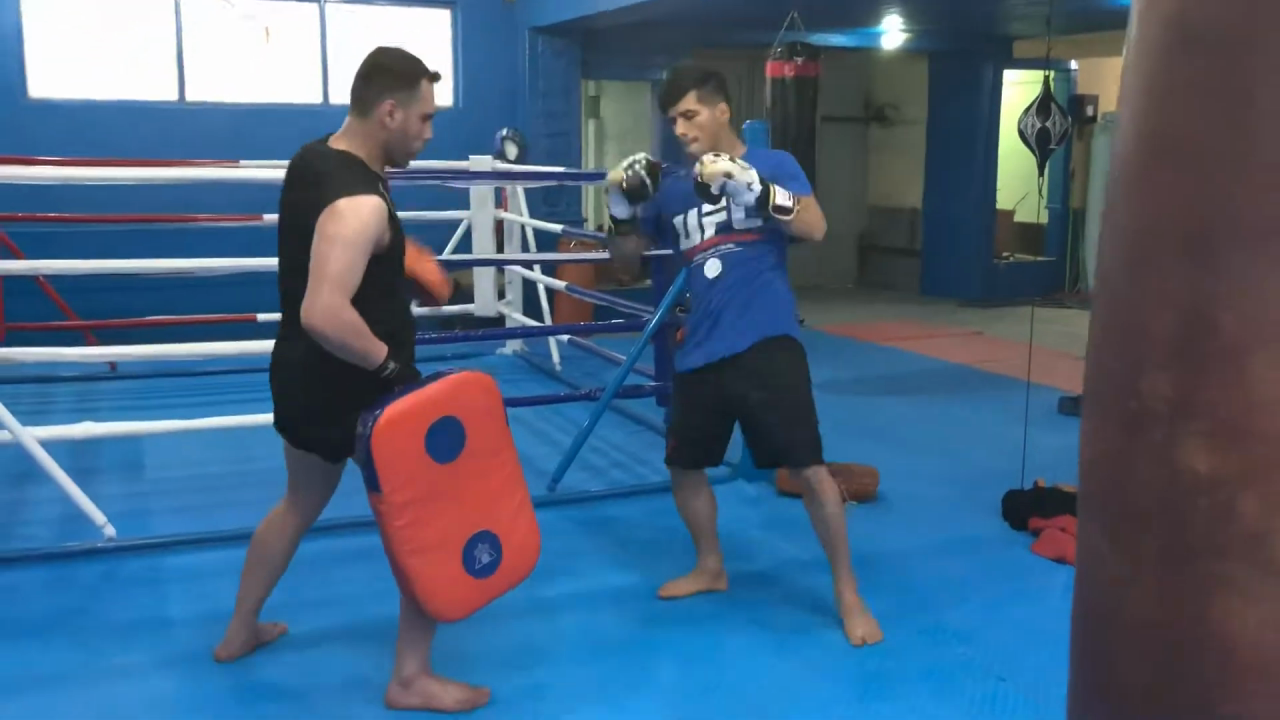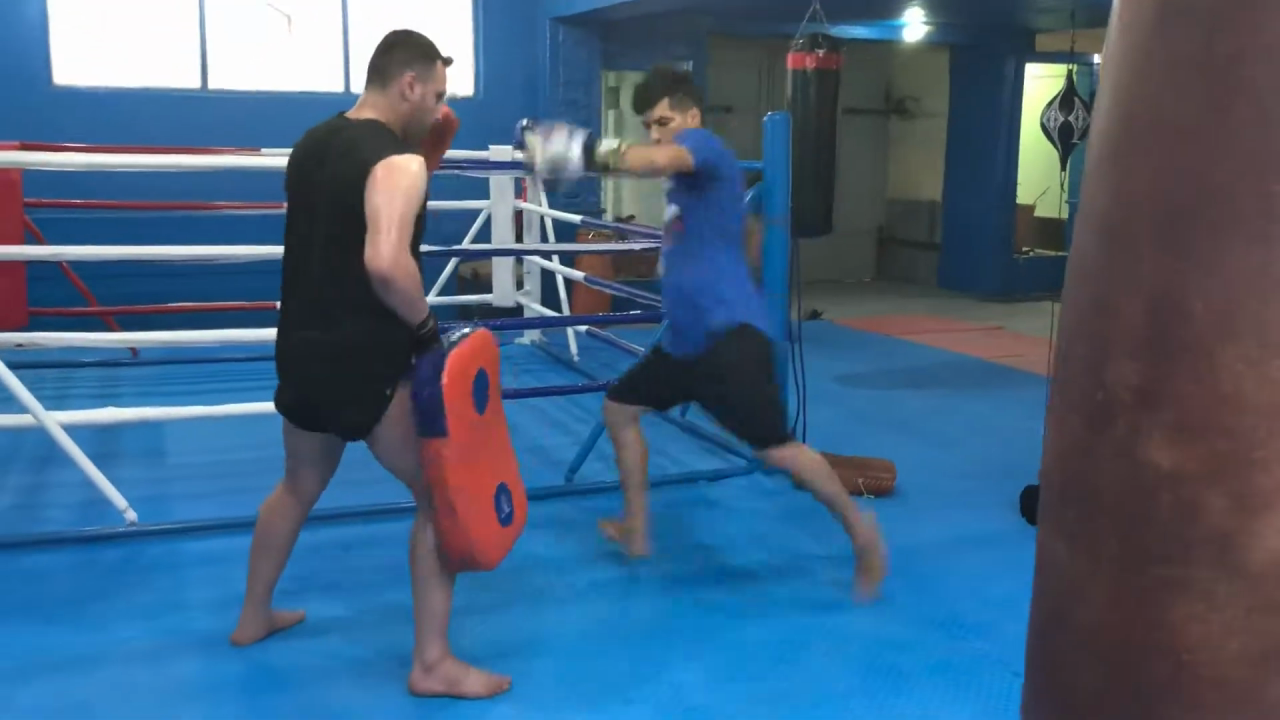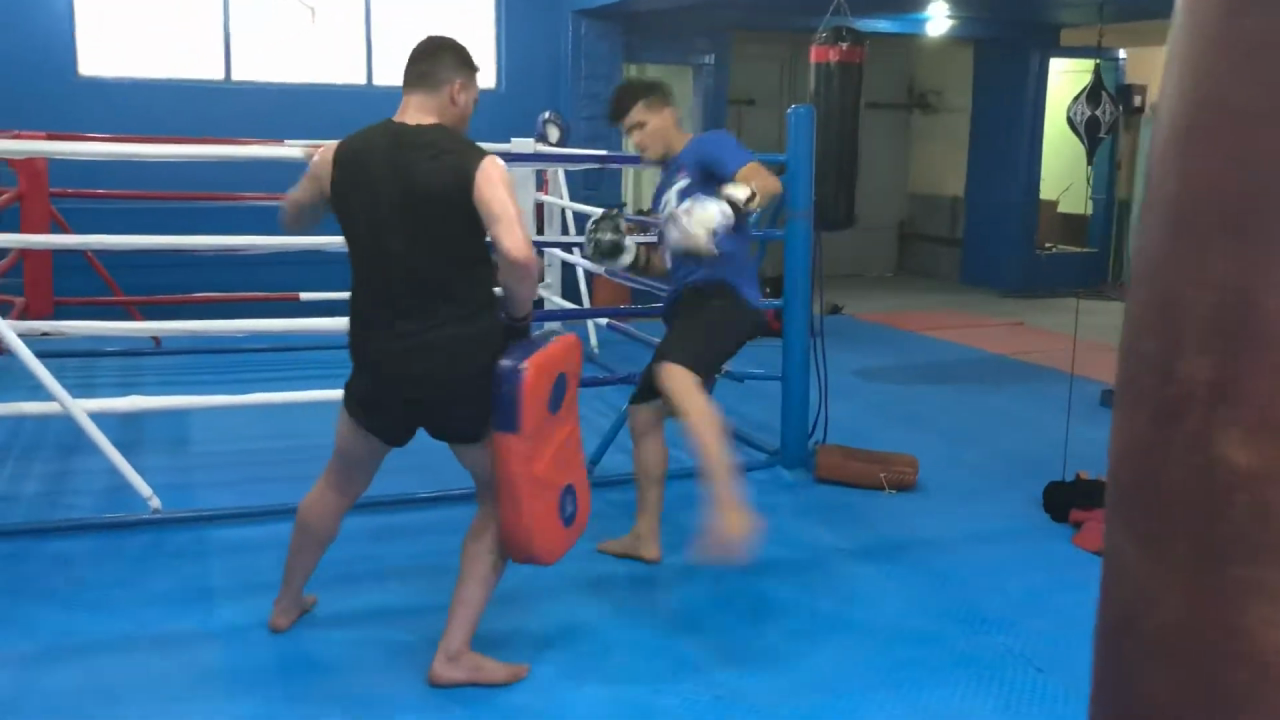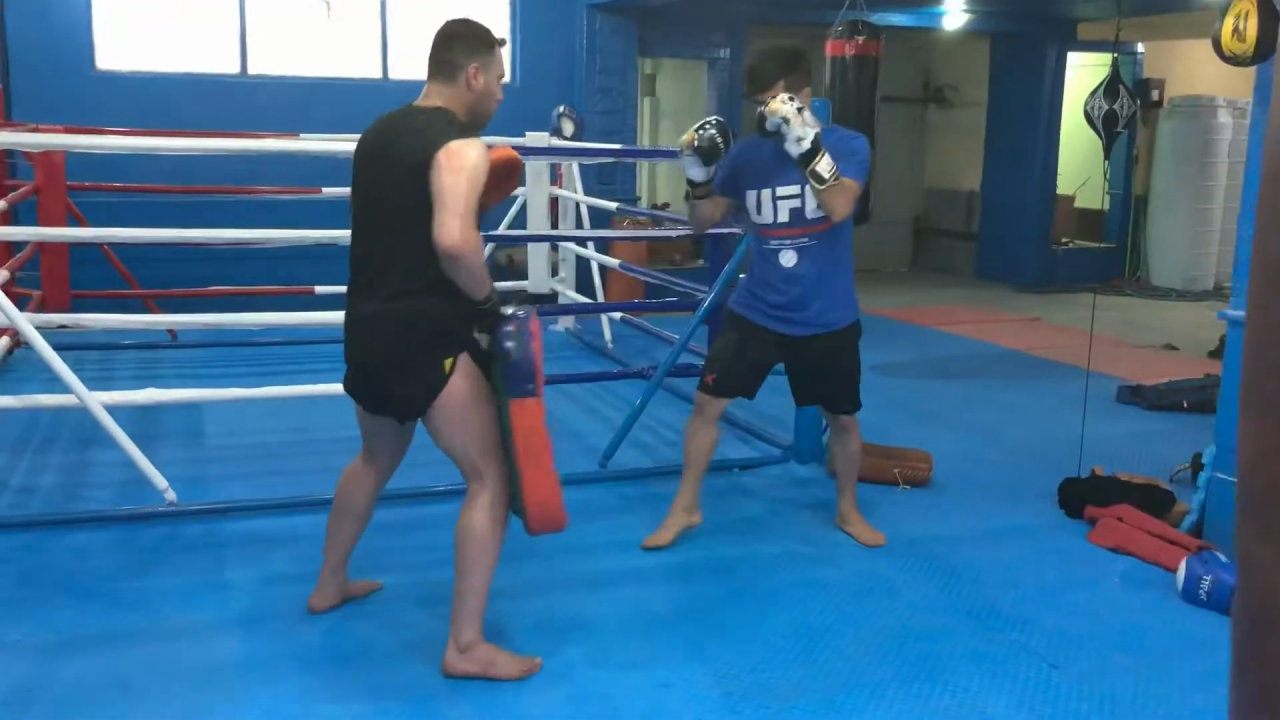
dt=0.4s
person 1, frame 1
left shoulder: (313, 159)
right shoulder: (356, 202)
right elbow: (324, 314)
left wrist: (392, 261)
right wrist: (391, 366)
left hip: (301, 378)
right hip: (352, 384)
left knee: (302, 503)
left ankle: (239, 631)
right ankle: (411, 680)
person 1, frame 2
left shoulder: (313, 143)
right shoulder: (399, 162)
right elbow: (385, 262)
right wrist: (425, 325)
left hip: (301, 350)
right hip: (366, 361)
left knee: (298, 488)
left ankle: (253, 617)
right ankle: (433, 665)
person 1, frame 3
left shoulder: (341, 154)
right shoulder: (478, 165)
left elbow: (291, 217)
right elbow: (518, 254)
right wrist: (521, 315)
left hip: (380, 361)
right hip: (465, 359)
left knee: (339, 485)
right knee: (504, 496)
left ankle: (286, 603)
right ankle: (454, 654)
person 1, frame 4
left shoulder: (376, 135)
right shoulder: (461, 146)
right elbow: (453, 241)
right wrist: (485, 298)
left hip: (368, 329)
right hip: (430, 336)
left knee: (376, 459)
right knee: (489, 479)
left ankle: (330, 583)
right ankle: (467, 645)
person 2, frame 1
left shoulder: (773, 164)
right shoulder: (672, 186)
left elbow: (815, 228)
right elbow: (625, 254)
left wrist: (750, 185)
right wrist: (624, 209)
left hip: (766, 342)
right hip: (700, 353)
left knee: (808, 468)
right knee: (686, 468)
left ankle: (847, 592)
right ankle: (709, 567)
person 2, frame 2
left shoulder: (703, 146)
right shoulder: (691, 175)
left elbow: (652, 159)
left wrist: (580, 150)
left hip: (727, 331)
right hip: (684, 336)
left knee: (775, 449)
right knee: (619, 408)
left ankle: (858, 530)
right ankle: (635, 526)
person 2, frame 3
left shoulder: (710, 147)
right shoulder: (670, 183)
left elbow: (769, 184)
left wrist: (720, 210)
right wrist: (626, 254)
left hip: (719, 294)
right hip: (693, 302)
left knee: (673, 377)
right knee: (644, 414)
left ankle: (729, 505)
right ankle: (644, 533)
person 2, frame 4
left shoulder: (849, 145)
right shoulder: (747, 152)
left elbow: (839, 208)
right elbow: (704, 223)
left wrist: (804, 140)
right wrist: (699, 173)
left hip: (828, 318)
right hip: (756, 312)
left knee: (844, 417)
right knee: (708, 402)
left ankle: (848, 510)
right ankle: (685, 507)
